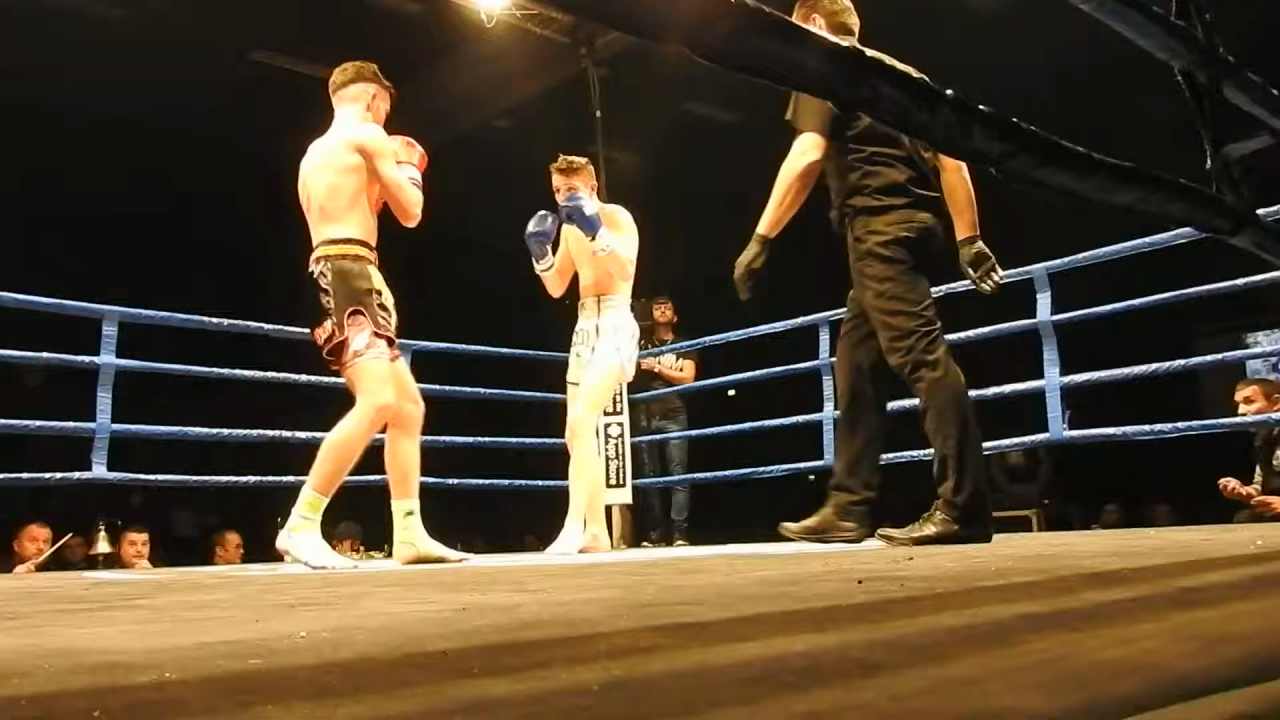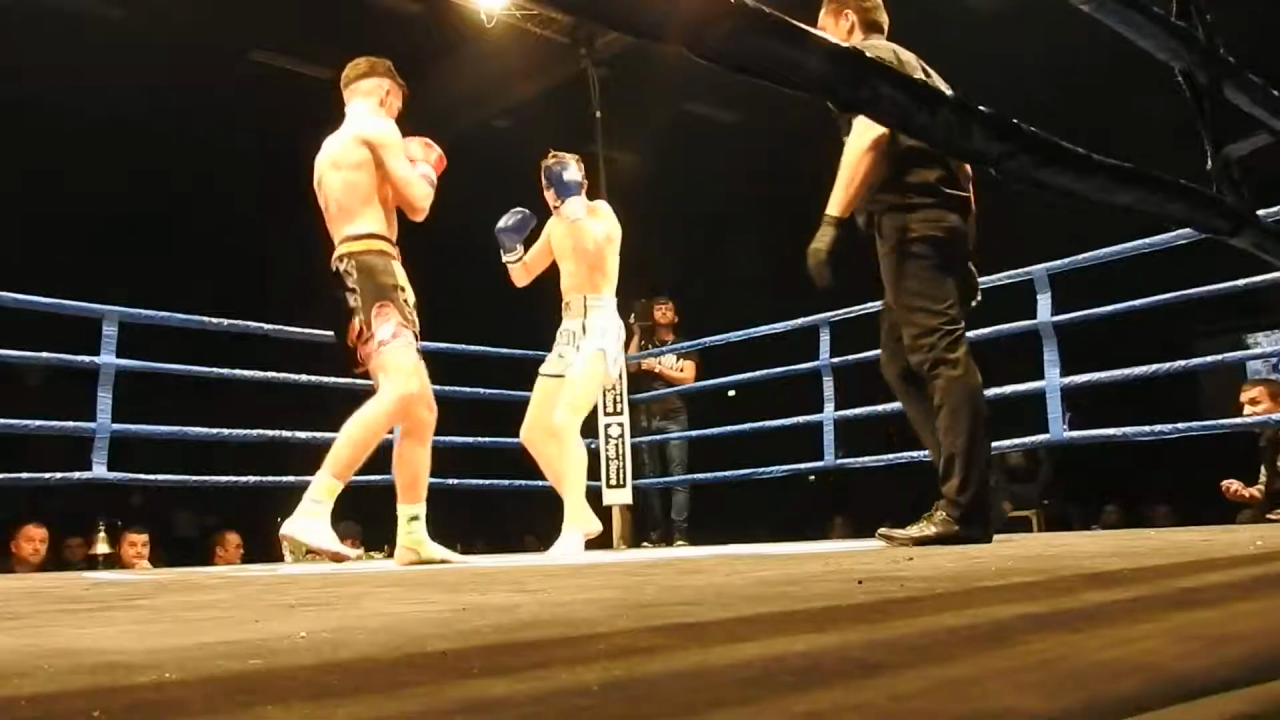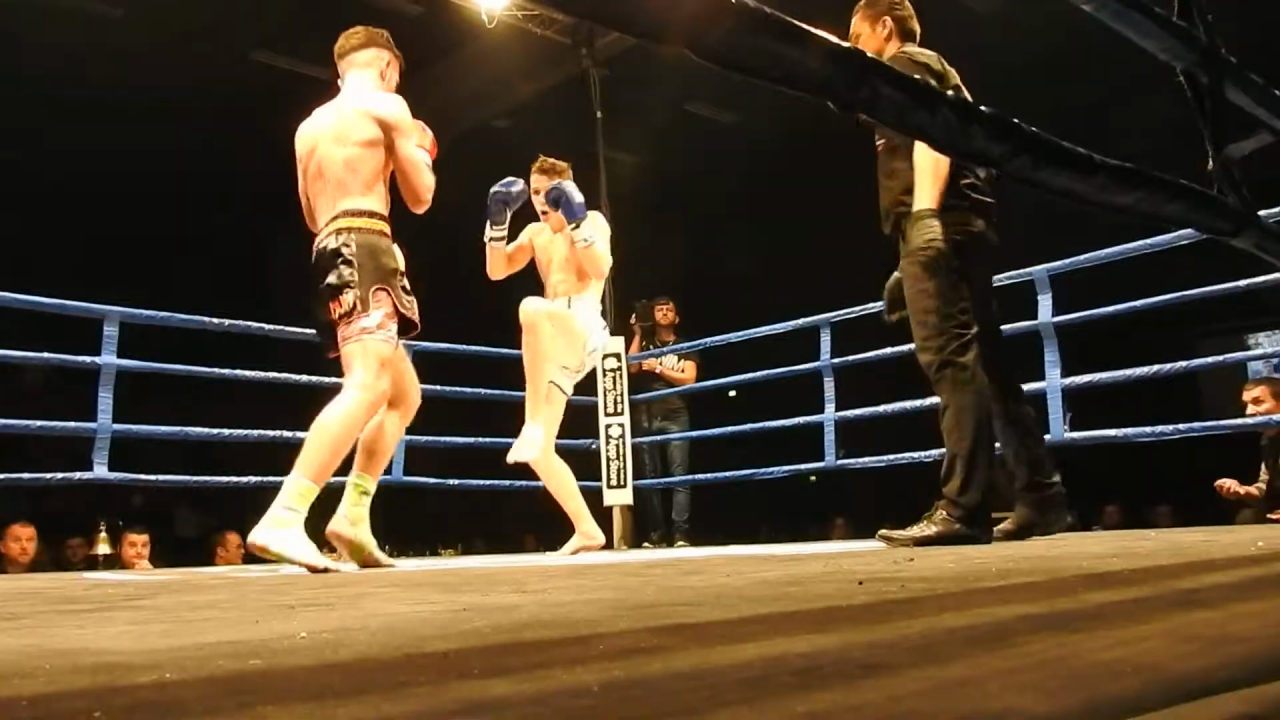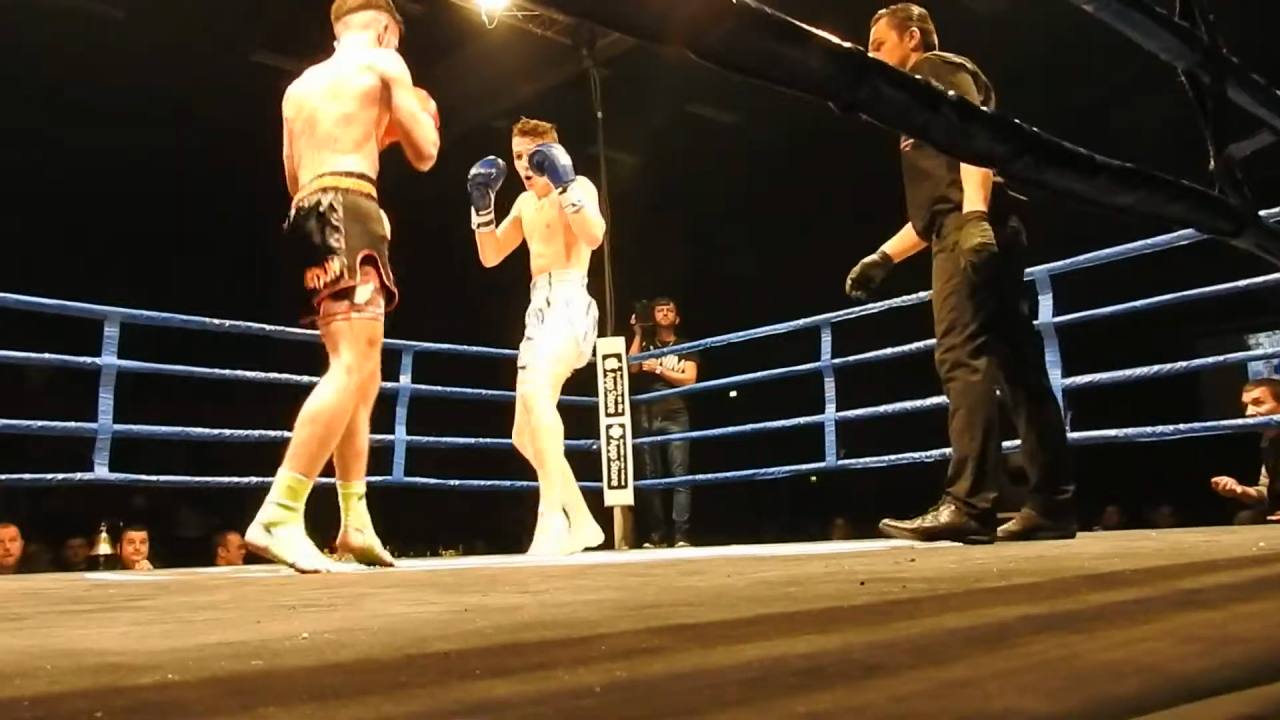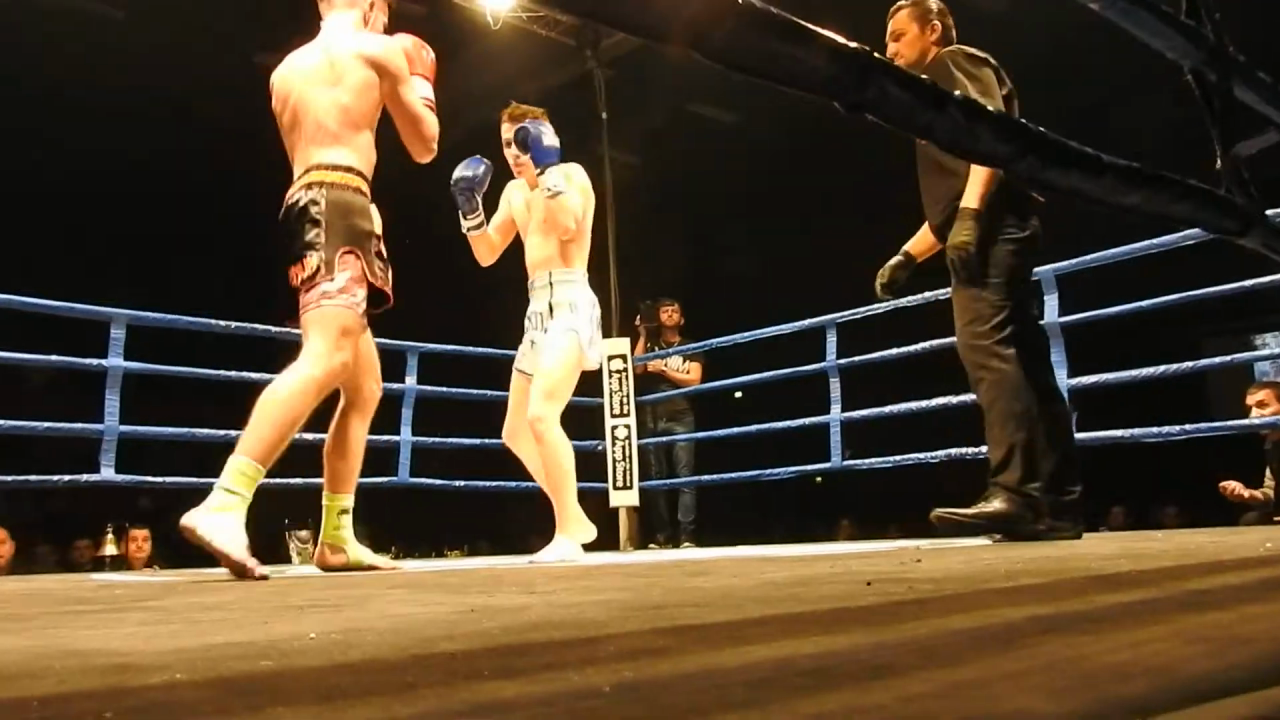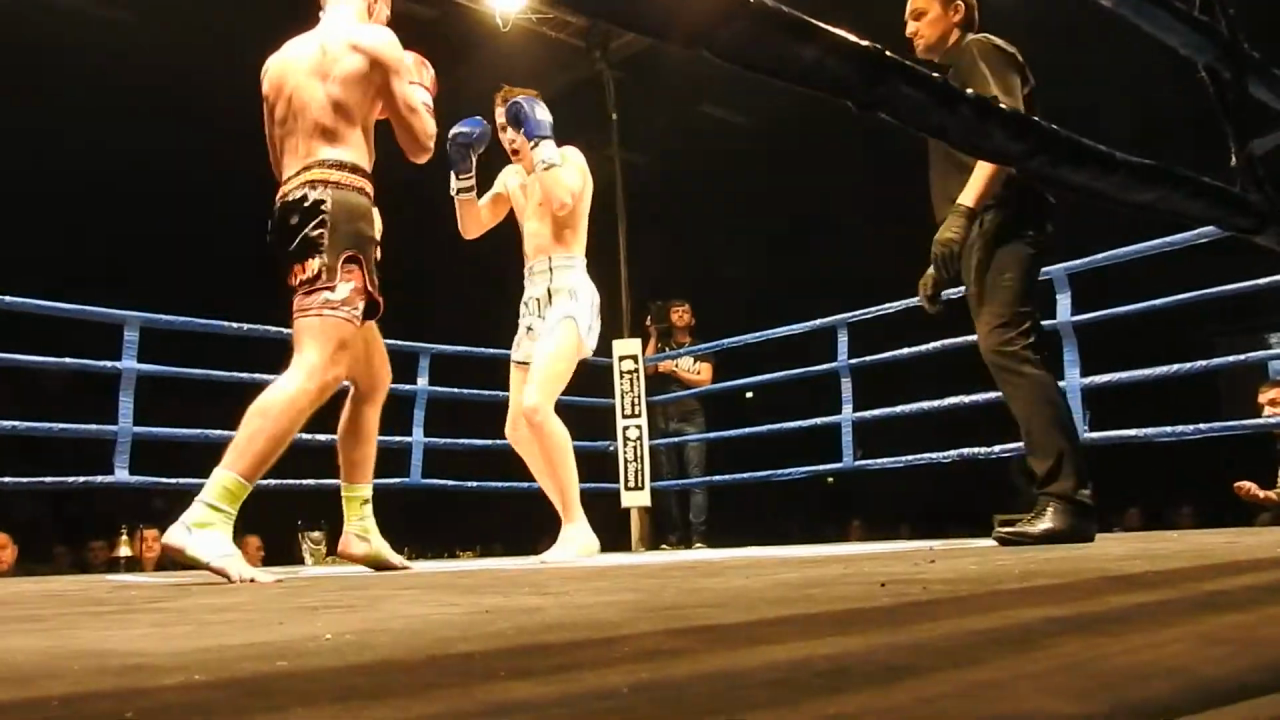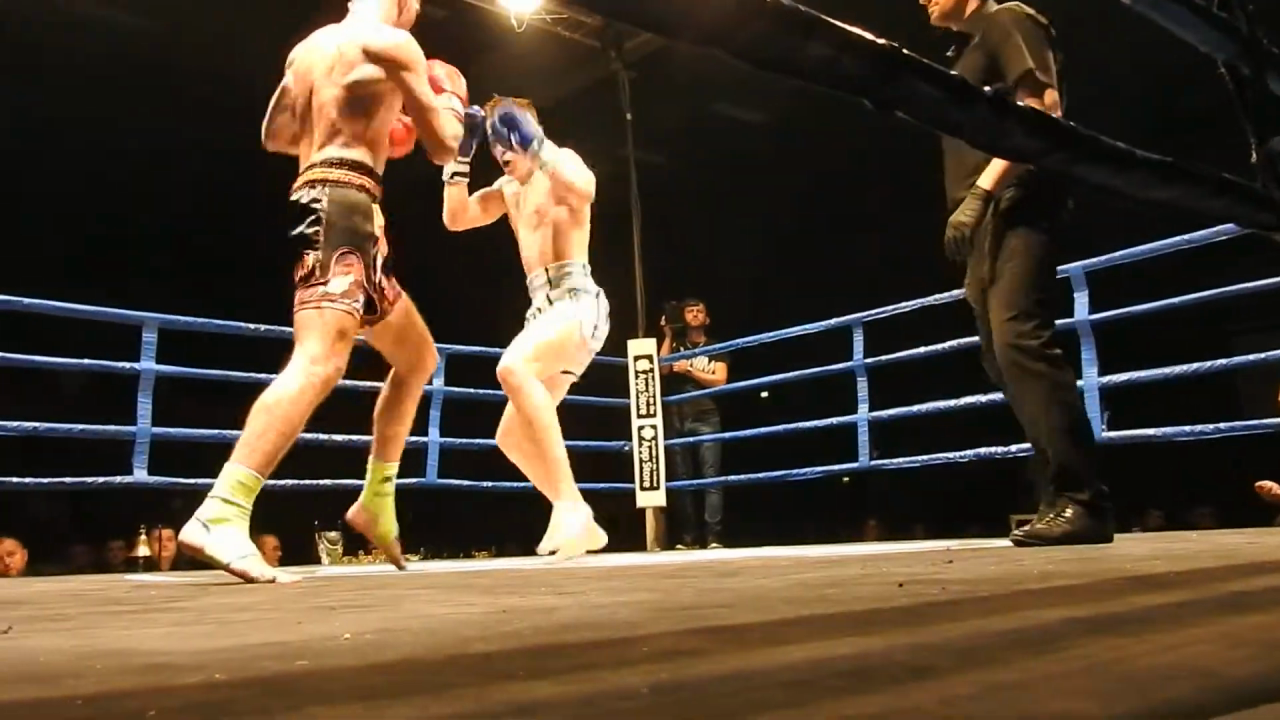
dt=0.2s
person 1, frame 1
left shoulder: (313, 156)
right shoulder: (367, 135)
right elbow: (410, 212)
right wrist: (409, 169)
left hip: (337, 282)
right hip: (351, 279)
left knee: (409, 409)
right knee: (377, 405)
left ankle: (409, 534)
right ankle: (302, 525)
person 1, frame 2
left shoulder: (327, 151)
right shoulder: (377, 128)
right elbow: (418, 207)
right wrist: (423, 166)
left hip: (360, 280)
right hip: (372, 272)
left knee: (421, 409)
right knee: (398, 395)
left ankle: (413, 538)
right ankle: (310, 515)
person 1, frame 3
left shoulder: (309, 126)
right shoulder: (387, 106)
right elbow: (420, 197)
right wrist: (417, 153)
left hip: (327, 253)
right hip: (364, 250)
left knee: (403, 392)
right knee: (367, 388)
left ankle: (353, 520)
right ankle: (280, 522)
person 1, frame 4
left shoulder: (300, 85)
right shoulder: (381, 63)
right elbow: (423, 155)
right wrist: (417, 111)
left hip: (310, 216)
right hip: (347, 213)
left knee: (361, 377)
right knee: (351, 371)
left ankle: (353, 521)
right ankle: (279, 518)
person 1, frame 5
left shoulder: (285, 71)
right shoulder: (377, 49)
right elbow: (425, 147)
right wrist: (420, 85)
left hip: (304, 212)
right hip: (340, 211)
left knee: (363, 386)
right knee: (325, 360)
left ankle: (337, 537)
right ankle: (221, 505)
person 1, frame 6
left shoulder: (278, 61)
right elbow: (420, 147)
right wrist: (417, 90)
left hip: (296, 206)
right hip: (336, 208)
left knee: (373, 375)
right knee: (318, 369)
left ankle: (360, 529)
right ankle: (205, 519)
person 1, frame 7
left shoulder: (307, 50)
left elbow: (274, 136)
right elbow: (445, 143)
right wrist: (447, 99)
left hip: (347, 219)
right hip: (336, 210)
left knee: (418, 354)
right knee: (320, 362)
left ankle: (376, 505)
right ankle: (220, 518)
person 2, frame 1
right shoulder: (901, 74)
left elbow: (809, 154)
right elbow: (949, 157)
left wrist: (761, 239)
right wrist: (969, 238)
left hip: (880, 224)
right hip: (914, 222)
left knee: (920, 355)
right knee: (856, 363)
left ankle: (962, 507)
right ankle: (848, 505)
person 2, frame 2
left shoulder: (866, 61)
right shoulder: (923, 74)
left elbow: (871, 132)
right elbow: (962, 164)
left wrist: (831, 220)
right wrist: (964, 251)
left hip: (909, 221)
right hip: (937, 220)
left knee: (937, 354)
right knee: (907, 359)
left ankle: (963, 509)
right ankle: (962, 493)
person 2, frame 3
left shoulder: (906, 63)
right shoulder: (925, 74)
left wrist: (925, 214)
right wrist: (905, 269)
left hip: (942, 231)
right hip: (956, 232)
left knee: (949, 359)
right knee: (980, 363)
left ankle: (962, 508)
right ankle: (1042, 494)
person 2, frame 4
left shoulder: (938, 68)
right elbow: (932, 208)
left wrist: (977, 215)
right wrist: (881, 257)
left hip: (973, 229)
right hip: (978, 235)
left knee: (961, 355)
right knee: (1015, 364)
left ankle: (967, 502)
right ankle: (1053, 503)
person 2, frame 5
left shoulder: (958, 62)
right shoulder: (937, 94)
left wrist: (967, 215)
right wrist: (904, 256)
left hip: (991, 224)
right hip: (992, 232)
left knee: (982, 344)
right knee: (1026, 360)
left ankle: (1013, 490)
right ankle: (1058, 503)
person 2, frame 6
left shoulder: (981, 51)
right shoulder: (957, 82)
left wrist: (961, 211)
right wrist: (942, 264)
left hip: (999, 224)
right hip: (982, 232)
left knee: (1005, 347)
right knee: (1009, 354)
left ankle: (1065, 499)
right ankle: (1069, 500)
person 2, frame 7
right shoulder: (973, 54)
left elbow: (1043, 107)
left wrist: (982, 191)
left hip: (1013, 206)
right hip: (984, 218)
left knee: (1020, 343)
right knee: (1004, 357)
left ankle: (1082, 502)
right ankle: (1067, 491)
person 3, frame 1
left shoulder: (617, 216)
right shoulder: (569, 230)
left elbow: (625, 270)
right elbow: (556, 287)
left wrist: (596, 230)
right wrist: (539, 251)
left hip: (614, 326)
right hip: (585, 329)
left knee: (580, 423)
right knee: (576, 434)
left ankle: (573, 526)
right ankle: (596, 530)
person 3, frame 2
left shoulder: (599, 211)
right shoulder: (554, 227)
left elbow: (597, 246)
right elbow: (521, 276)
left wrist: (574, 198)
right wrist: (510, 244)
left hip: (599, 327)
right hip: (568, 331)
left knee: (562, 426)
right knee: (535, 434)
left ankle: (572, 528)
right ankle: (584, 518)
person 3, frame 3
left shoulder: (593, 222)
right shoulder: (534, 232)
left elbow: (600, 269)
right elbow: (496, 271)
left wrist: (576, 219)
right wrist: (497, 220)
left hip: (584, 325)
right hip: (553, 335)
left knee: (531, 310)
right knee: (537, 449)
left ankle: (534, 426)
right ankle: (587, 529)
person 3, frame 4
left shoulder: (579, 188)
right shoulder: (524, 203)
left elbow: (593, 236)
right elbow: (489, 256)
left wrist: (565, 181)
right wrist: (482, 202)
left hip: (569, 307)
right hip: (539, 313)
left knee: (535, 392)
right knee: (525, 436)
left ankle: (554, 514)
right ankle: (582, 523)
person 3, frame 5
left shoulder: (572, 176)
right shoulder: (514, 192)
left elbow: (571, 224)
right elbow: (486, 254)
left wrist: (548, 165)
right wrist: (470, 204)
left hip: (571, 306)
right hip: (538, 312)
left knee: (542, 415)
right knee: (515, 431)
left ankle: (566, 535)
right ankle: (575, 521)
person 3, frame 6
left shoulder: (567, 157)
right shoulder: (511, 176)
left elbow: (560, 201)
right elbow: (470, 227)
left wrist: (540, 139)
right wrist: (462, 167)
left hip: (568, 294)
right hip: (534, 301)
left knee: (535, 406)
right knee: (518, 430)
left ankle: (574, 530)
right ankle: (577, 532)
person 3, frame 7
left shoulder: (560, 160)
right shoulder: (508, 192)
left elbow: (583, 191)
right elbow: (456, 217)
left wrist: (535, 142)
right wrist: (460, 155)
left hip: (575, 302)
right hip: (545, 316)
left knee: (514, 368)
right knee: (513, 438)
left ankle: (569, 500)
right ankle: (583, 526)
person 4, frame 1
left shoulder: (683, 346)
right shoulder: (643, 343)
left elbow: (687, 377)
left wrist: (657, 368)
left hip: (673, 417)
right hip: (644, 417)
left knee: (677, 474)
right knee: (648, 477)
left ankle: (679, 532)
right ankle: (654, 533)
person 4, frame 2
left shoulder: (684, 347)
right shoulder: (644, 344)
left elbow: (688, 378)
right elbow: (630, 367)
left wrist: (657, 369)
right wrist: (637, 334)
left hip: (674, 418)
right hip: (645, 418)
left knee: (678, 475)
right knee: (648, 477)
left ankle: (680, 533)
right ankle: (655, 534)
person 4, frame 3
left shoulder: (685, 347)
right shoulder: (644, 344)
left elbow: (689, 379)
right elbow: (631, 368)
left wrist: (658, 369)
right wrist: (637, 334)
left hip: (675, 418)
right hip: (646, 418)
left knee: (678, 475)
right knee: (649, 478)
left ankle: (680, 533)
right ankle: (656, 534)
person 4, frame 4
left shoulder: (685, 347)
right shoulder: (645, 344)
left elbow: (689, 379)
right elbow: (632, 368)
left wrist: (658, 369)
right wrist: (638, 335)
left hip: (675, 418)
right hip: (646, 419)
left knee: (679, 476)
right knee: (650, 478)
left ankle: (681, 534)
right ankle: (656, 535)
person 4, frame 5
left shoulder: (690, 348)
right shoulder: (650, 345)
left elbow: (694, 380)
right elbow: (637, 369)
left wrist: (663, 370)
right wrist: (642, 336)
left hip: (680, 419)
right hip: (651, 419)
left knee: (684, 477)
right knee: (655, 479)
left ankle: (686, 534)
right ankle: (661, 535)
person 4, frame 6
left shoulder: (701, 349)
right shoulder: (661, 345)
left elbow: (705, 380)
right elbow: (647, 369)
left wrist: (674, 371)
right wrist: (653, 336)
left hip: (691, 420)
right hip: (662, 420)
left knee: (695, 478)
right knee: (666, 480)
left ankle: (698, 535)
right ankle: (673, 536)
person 4, frame 7
left shoulder: (716, 348)
right shoulder: (675, 345)
left elbow: (719, 380)
right elbow: (662, 369)
left wrist: (689, 370)
right wrist: (668, 336)
left hip: (706, 419)
right hip: (677, 420)
left knee: (710, 477)
right knee: (681, 479)
left ankle: (713, 535)
right ankle: (688, 536)
